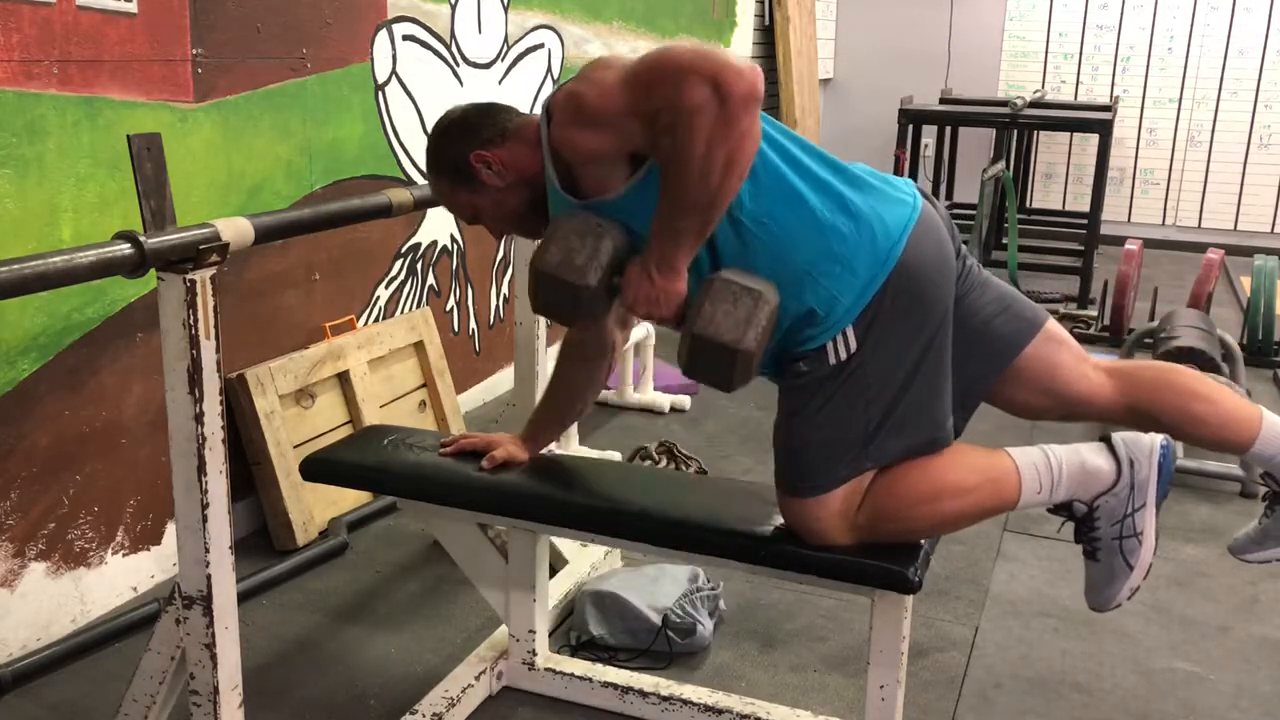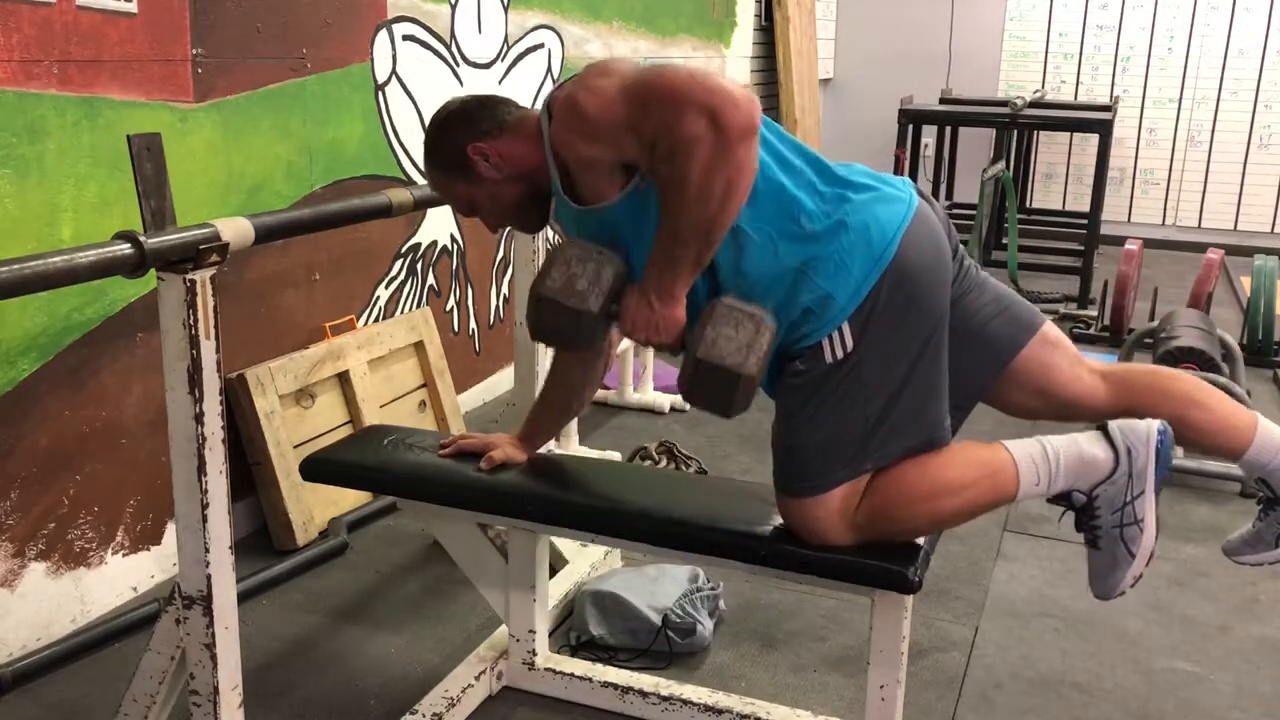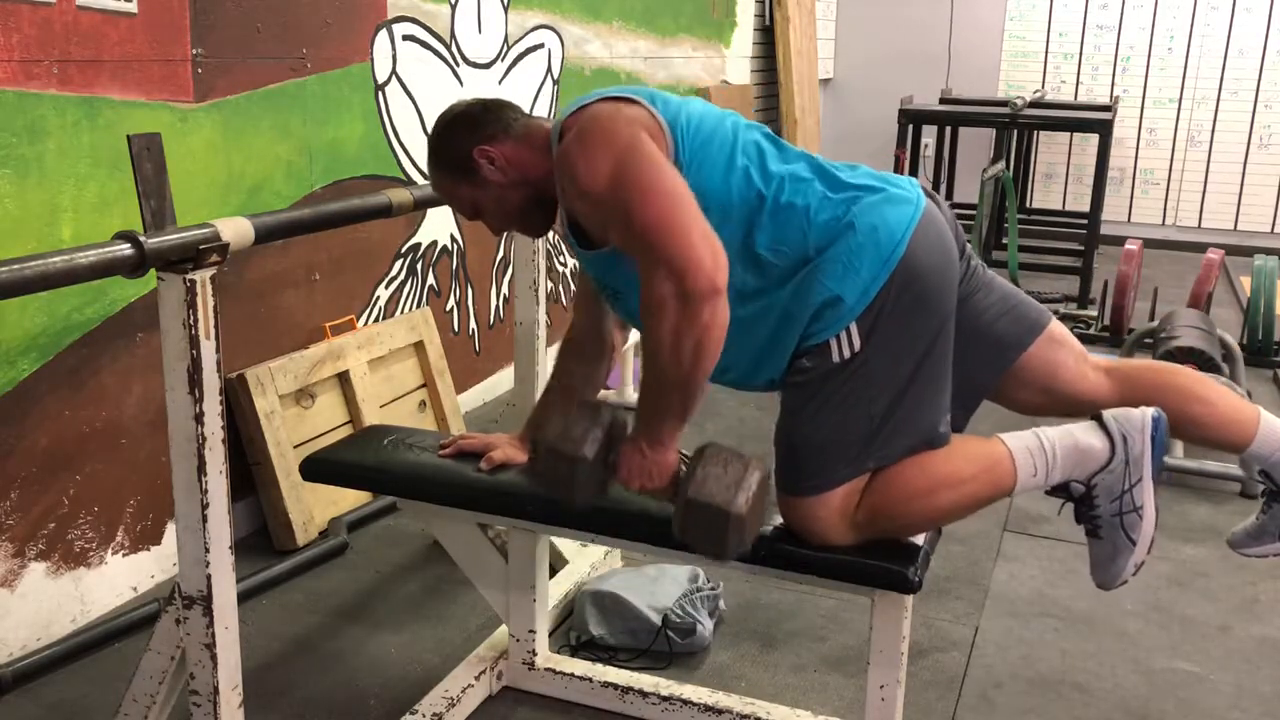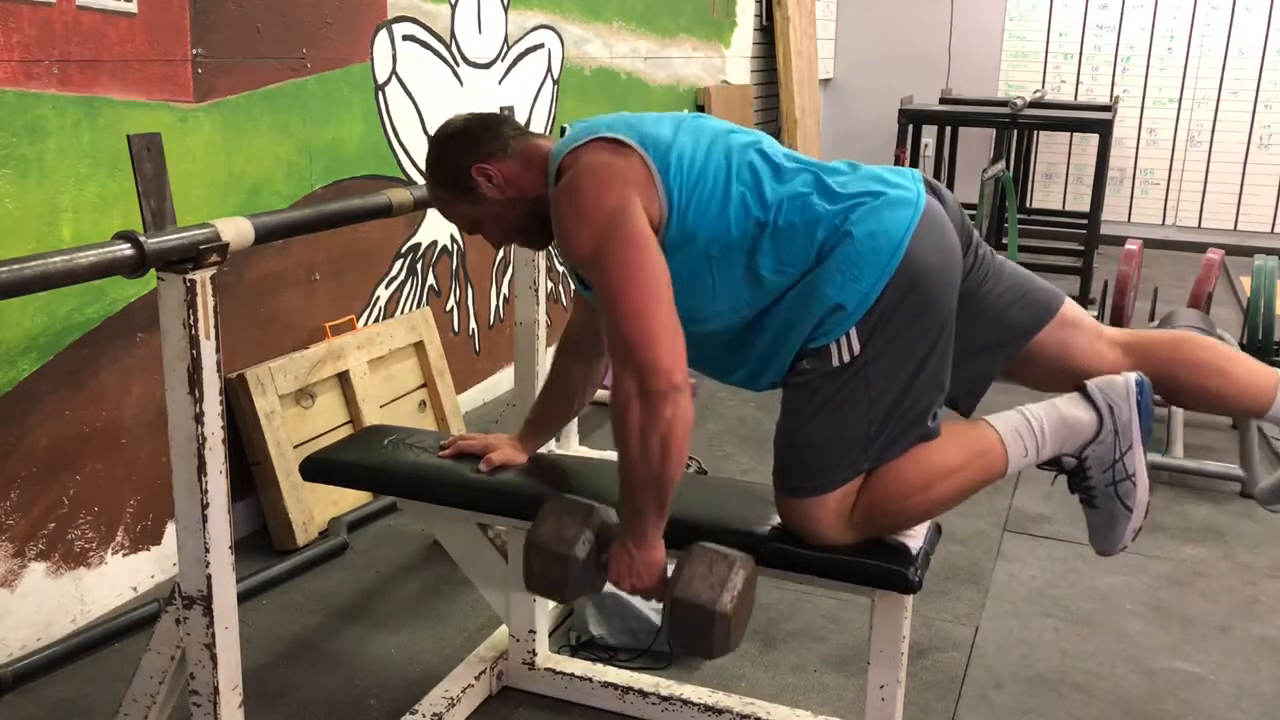
dt=0.4s
person 1, frame 1
left shoulder: (581, 119)
right shoulder: (583, 192)
left elbow: (729, 87)
right elbow: (597, 330)
left wrist: (667, 262)
right wrist: (529, 439)
left hip: (861, 278)
right hip: (901, 240)
left knee: (825, 516)
right knee: (1093, 383)
left ankle: (1087, 477)
person 1, frame 2
left shoulder: (583, 117)
right shoulder: (581, 195)
left elbow: (724, 117)
right elbow: (592, 333)
left wrist: (666, 284)
right wrist: (525, 440)
left hip: (854, 278)
right hip: (894, 244)
left knee: (824, 516)
right knee: (1088, 387)
left ankle: (1089, 465)
person 1, frame 3
left shoulder: (593, 150)
right shoulder: (586, 206)
left elbow: (697, 281)
right elbow: (594, 336)
left wrist: (656, 438)
right wrist: (528, 440)
left hip: (865, 275)
right hip: (904, 237)
left knee: (825, 517)
right knee: (1090, 380)
left ankle: (1085, 456)
person 1, frame 4
left shoulder: (587, 196)
right shoulder: (597, 168)
left elbow: (657, 378)
right elbow: (591, 337)
left wrist: (641, 538)
right wrist: (525, 440)
left hip: (868, 271)
right hip: (909, 221)
left knee: (822, 515)
right knee: (1105, 354)
left ankle: (1067, 429)
